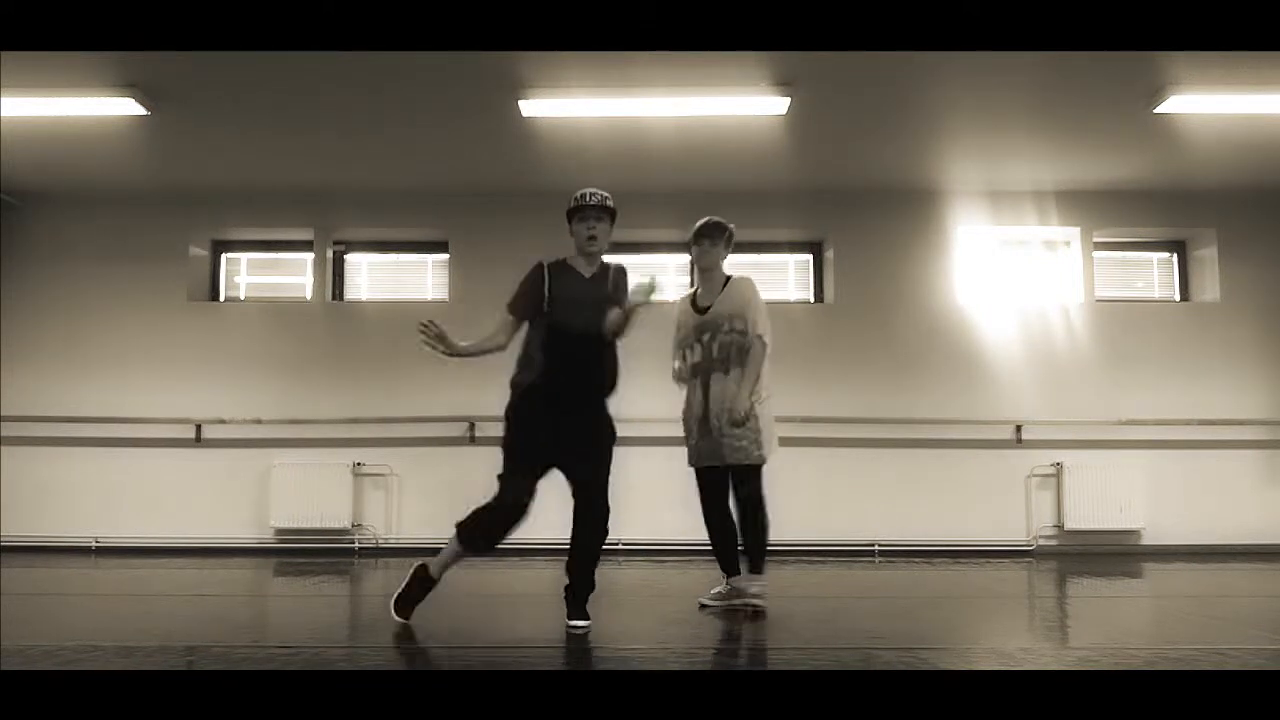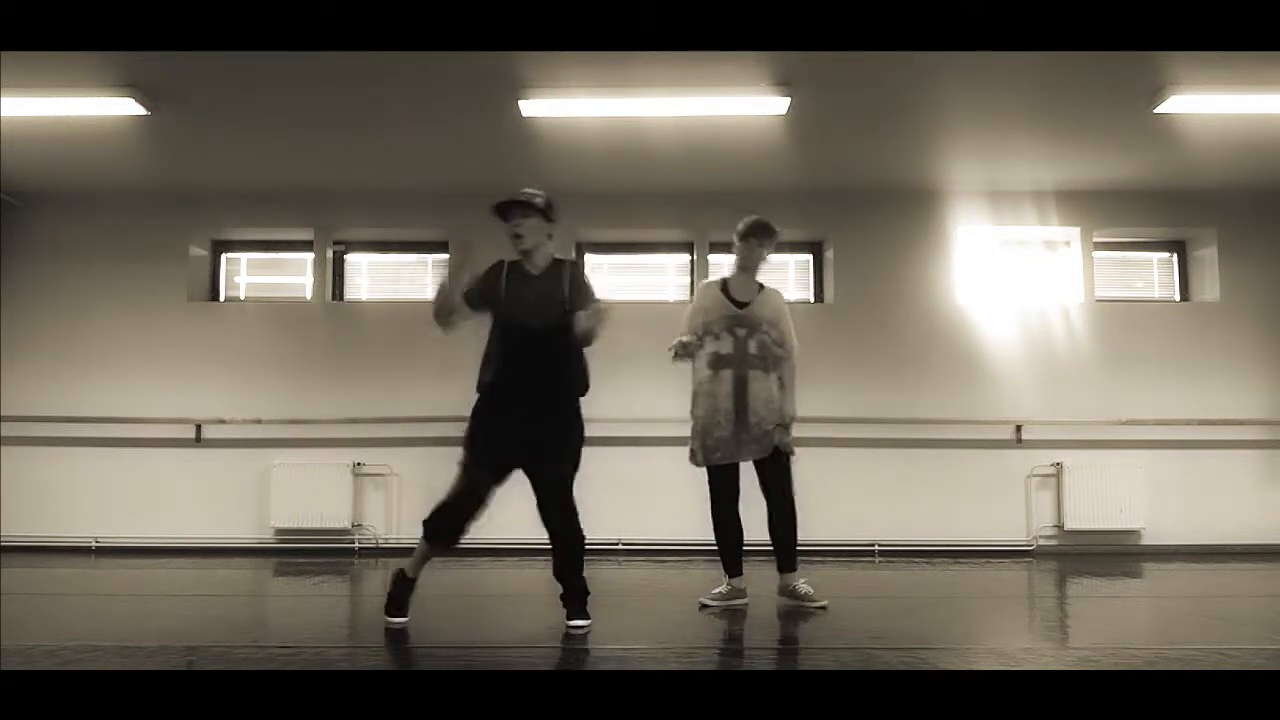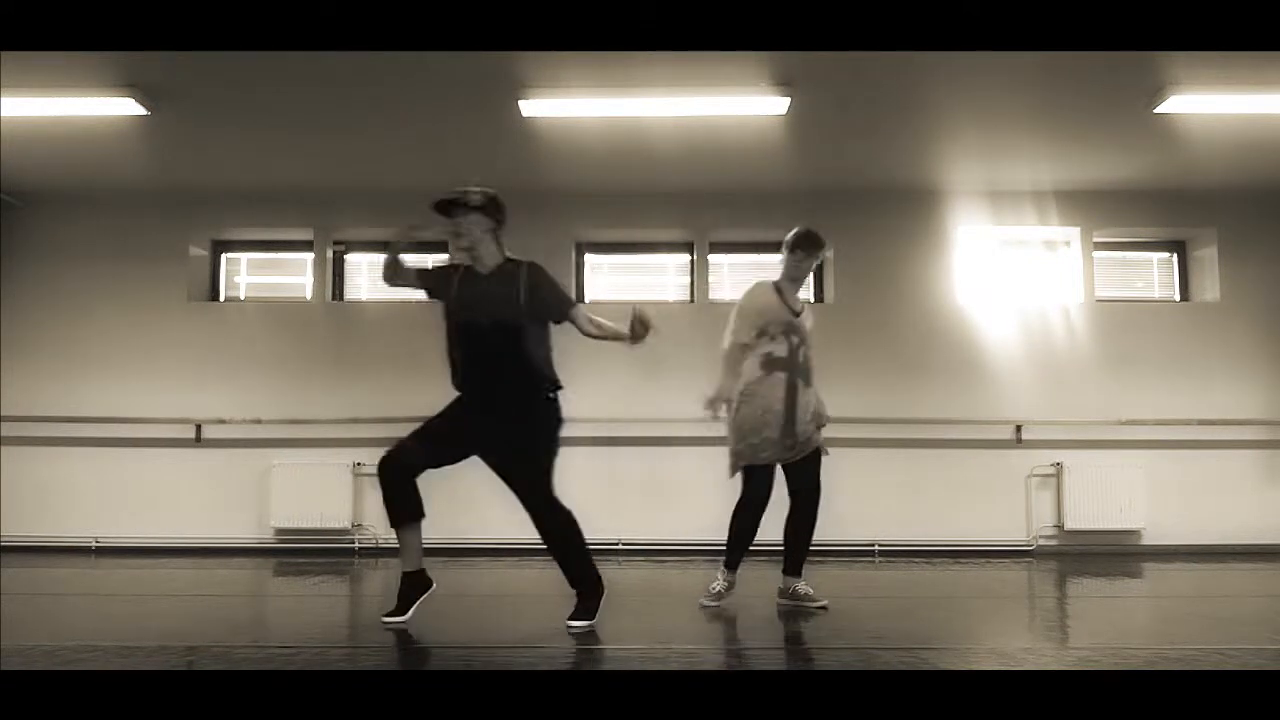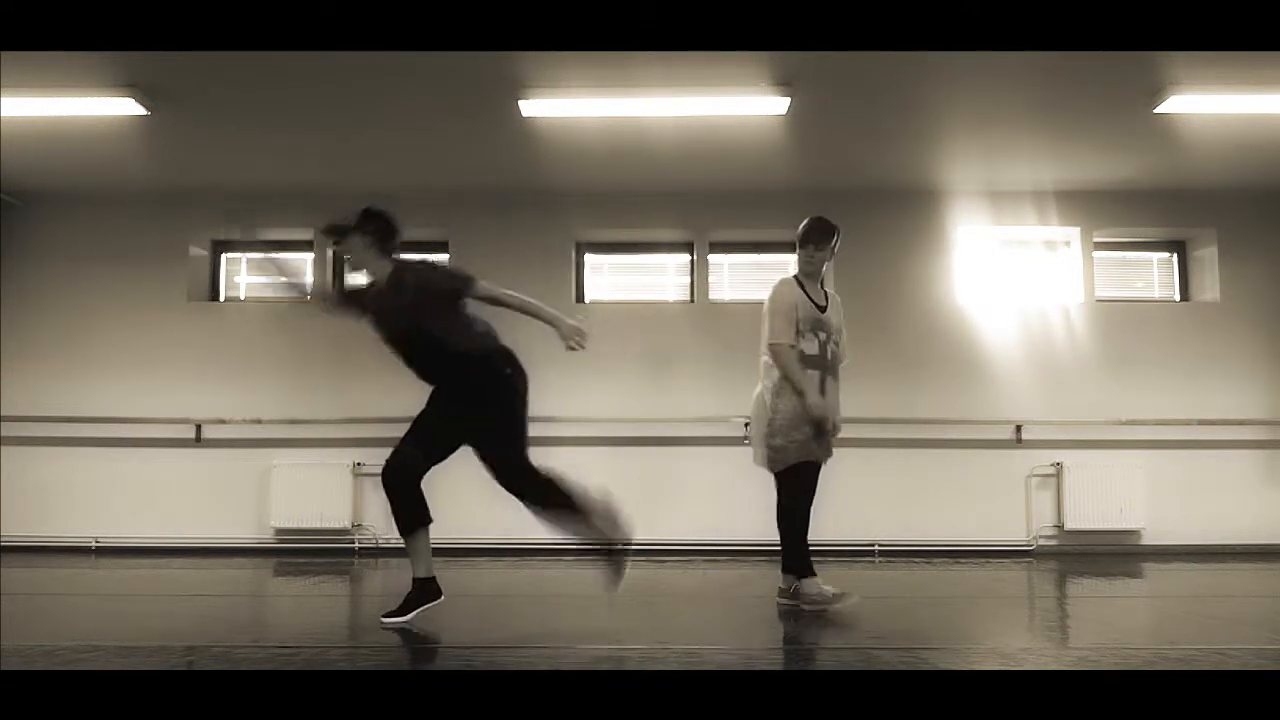
dt=0.5s
person 1, frame 1
left shoulder: (616, 277)
right shoulder: (544, 275)
left elbow: (611, 330)
right elbow: (502, 336)
left wrist: (630, 311)
right wrist: (456, 348)
left hip: (589, 413)
right hip: (537, 407)
left knee: (593, 506)
right knee: (512, 502)
left ankle: (578, 601)
right ankle: (430, 573)
person 1, frame 2
left shoulder: (571, 275)
right shoulder: (499, 275)
left elbow: (583, 334)
right elbow: (445, 318)
left wrist: (592, 325)
right wrist: (450, 285)
left hip: (556, 412)
right hip: (500, 407)
left knee: (558, 505)
right knee: (469, 494)
left ankle: (575, 600)
right ankle: (407, 577)
person 1, frame 3
left shoulder: (527, 277)
right shoulder: (453, 278)
left elbow: (581, 320)
right elbow: (395, 277)
left wrist: (627, 334)
right wrist: (396, 250)
left hip: (527, 410)
right hip: (475, 406)
left knee: (539, 499)
right knee: (397, 465)
left ankle: (589, 591)
right ankle: (414, 577)
person 1, frame 4
left shoulder: (417, 277)
right shoulder: (371, 296)
left elbow: (492, 292)
right elbow: (322, 297)
left wrist: (560, 321)
left hip: (492, 382)
right hip: (453, 393)
left knee: (514, 472)
right knee: (400, 470)
left ankle: (601, 523)
right ankle: (424, 584)
person 2, frame 1
left shoulder: (744, 288)
right shoulder: (686, 304)
left elbow: (760, 344)
left wrist: (744, 395)
right wrist: (680, 369)
left hip: (740, 406)
right hip: (701, 410)
left knee: (747, 491)
right knee: (712, 497)
left ankle: (754, 578)
right ankle: (731, 581)
person 2, frame 2
left shoulder: (774, 299)
right shoulder: (707, 292)
left elbow: (787, 355)
right elbow: (690, 345)
left wrist: (789, 400)
right wrist: (683, 346)
left hip: (764, 407)
right hip: (716, 408)
left knee: (780, 491)
right knee: (723, 496)
left ankle: (789, 578)
right ankle: (734, 582)
person 2, frame 3
left shoulder: (806, 312)
right shoulder: (759, 295)
right elbow: (735, 345)
left wrist: (818, 403)
right wrist: (725, 387)
left hip: (799, 415)
right hip: (759, 409)
left knee: (808, 495)
right knee: (756, 493)
left ankle: (791, 581)
right ankle: (727, 575)
person 2, frame 4
left shoulder: (834, 300)
right shoulder: (784, 291)
right elbow: (778, 349)
left wrist: (834, 408)
right wrist: (809, 396)
left hip: (816, 410)
right hip: (786, 405)
left knee: (802, 494)
right knee: (795, 489)
left ankle: (792, 582)
right ankle: (804, 579)
